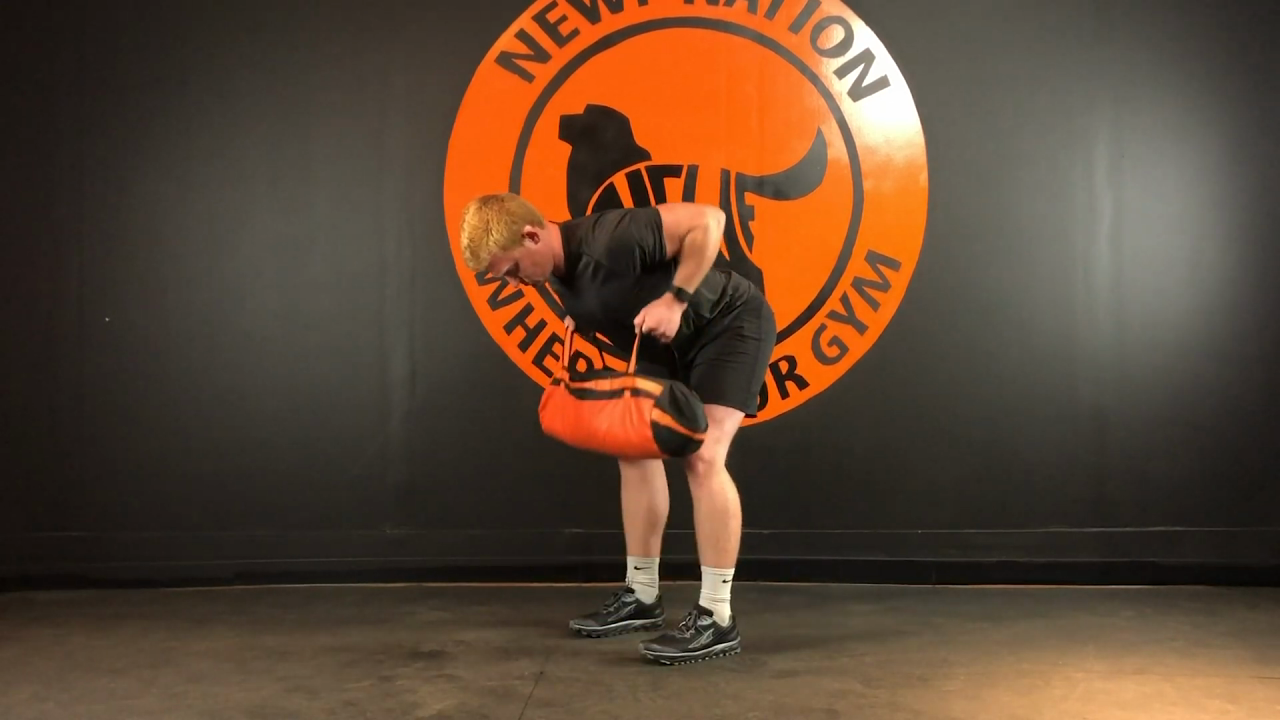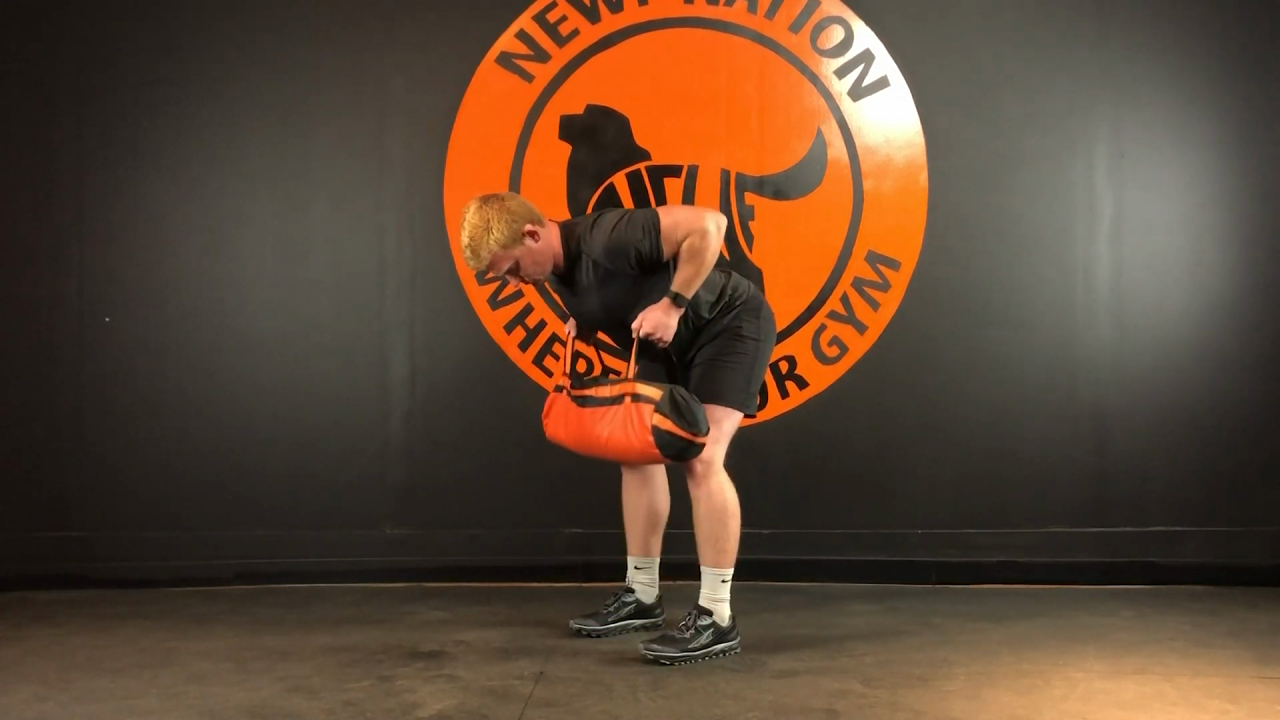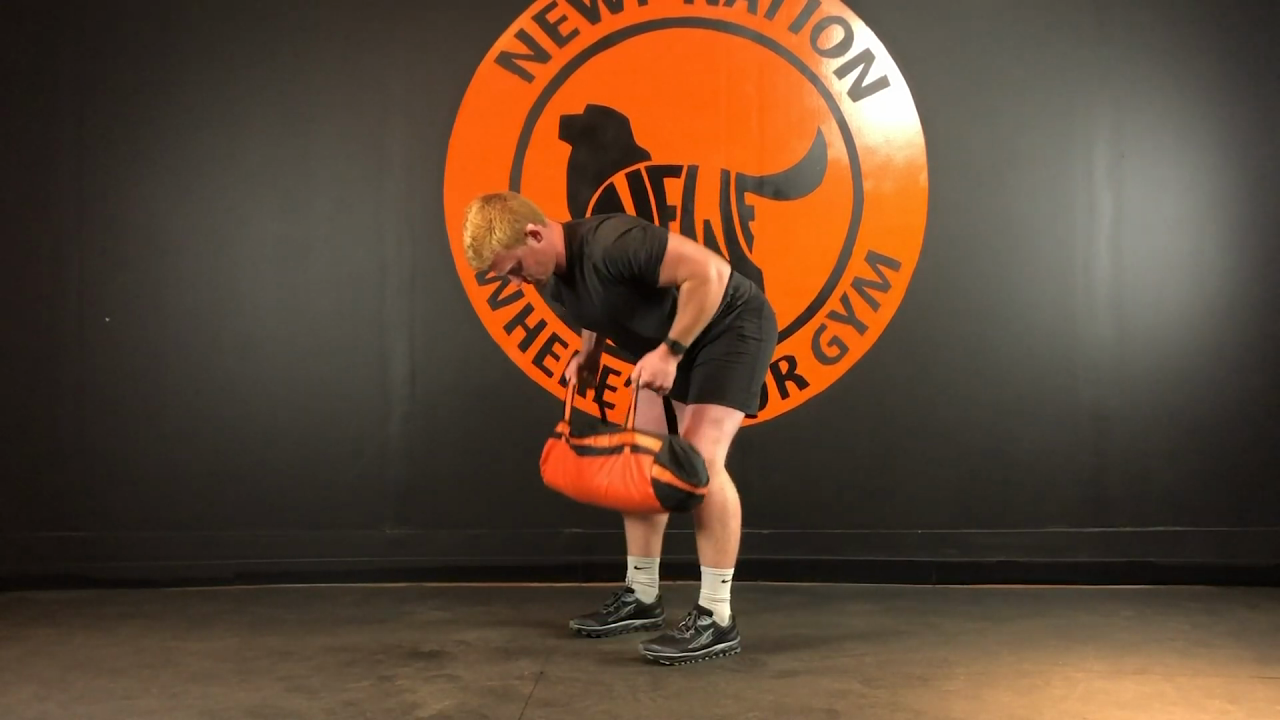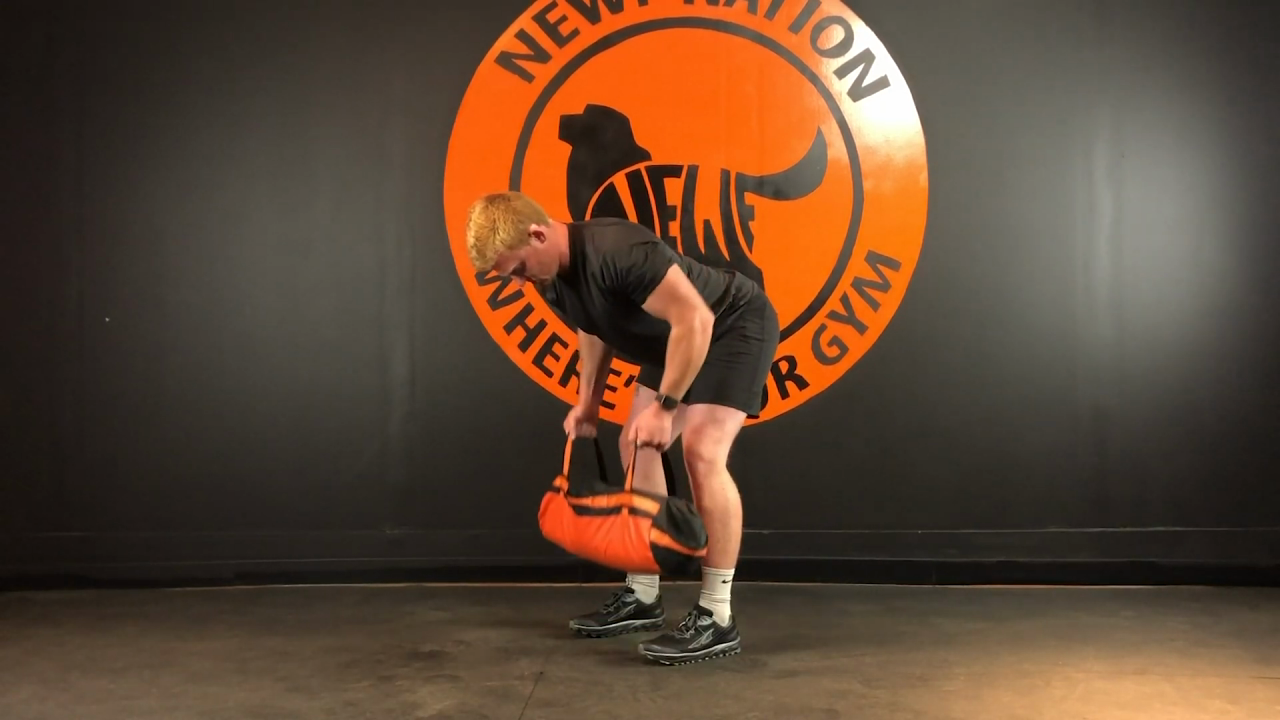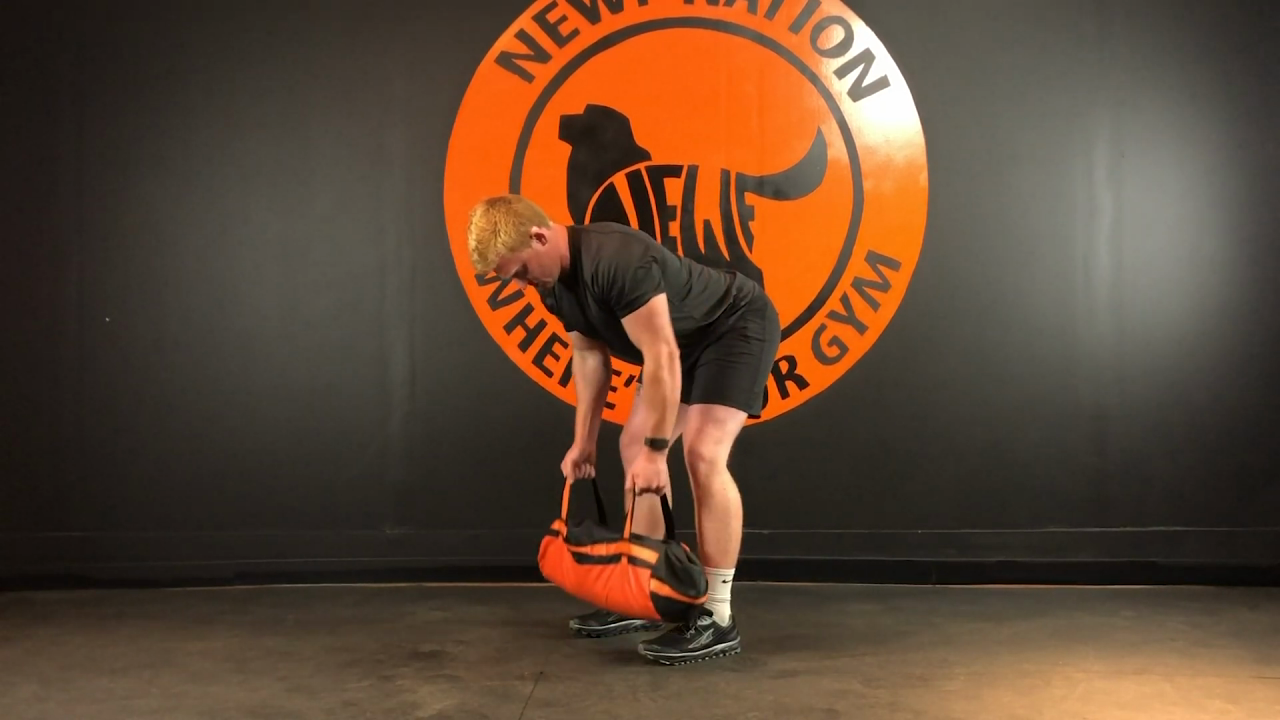
dt=0.3s
person 1, frame 1
left shoulder: (608, 240)
right shoulder: (556, 266)
left elbow: (708, 219)
left wrist: (675, 299)
right wrist: (583, 318)
left hip: (731, 324)
right hip: (672, 339)
left knee: (703, 456)
left ankle: (717, 618)
right ankle: (642, 596)
person 1, frame 2
left shoulder: (607, 239)
right shoulder: (557, 266)
left elbow: (708, 225)
left wrist: (672, 303)
right wrist: (584, 320)
left hip: (730, 324)
right hip: (672, 340)
left knee: (701, 456)
left ankle: (716, 617)
right ankle: (642, 596)
person 1, frame 3
left shoulder: (611, 243)
right shoulder: (553, 274)
left elbow: (711, 273)
left wrist: (670, 353)
right wrist: (588, 353)
left hip: (733, 323)
right hip: (672, 337)
left knee: (702, 455)
left ankle: (717, 617)
right ankle: (642, 596)
person 1, frame 4
left shoulder: (615, 251)
right shoulder: (553, 279)
left elbow: (696, 320)
right elbow: (596, 328)
left wrist: (665, 408)
right wrist: (588, 401)
left hip: (735, 324)
right hip: (674, 341)
left knee: (703, 455)
right knee: (636, 451)
left ankle: (717, 618)
right ankle: (642, 596)
person 1, frame 5
left shoulder: (615, 259)
right shoulder: (555, 284)
left elbow: (661, 358)
right elbow: (590, 356)
left wrist: (657, 449)
right wrist: (584, 441)
left hip: (738, 325)
right hip: (685, 336)
left knee: (703, 455)
right knee: (634, 446)
left ankle: (717, 618)
